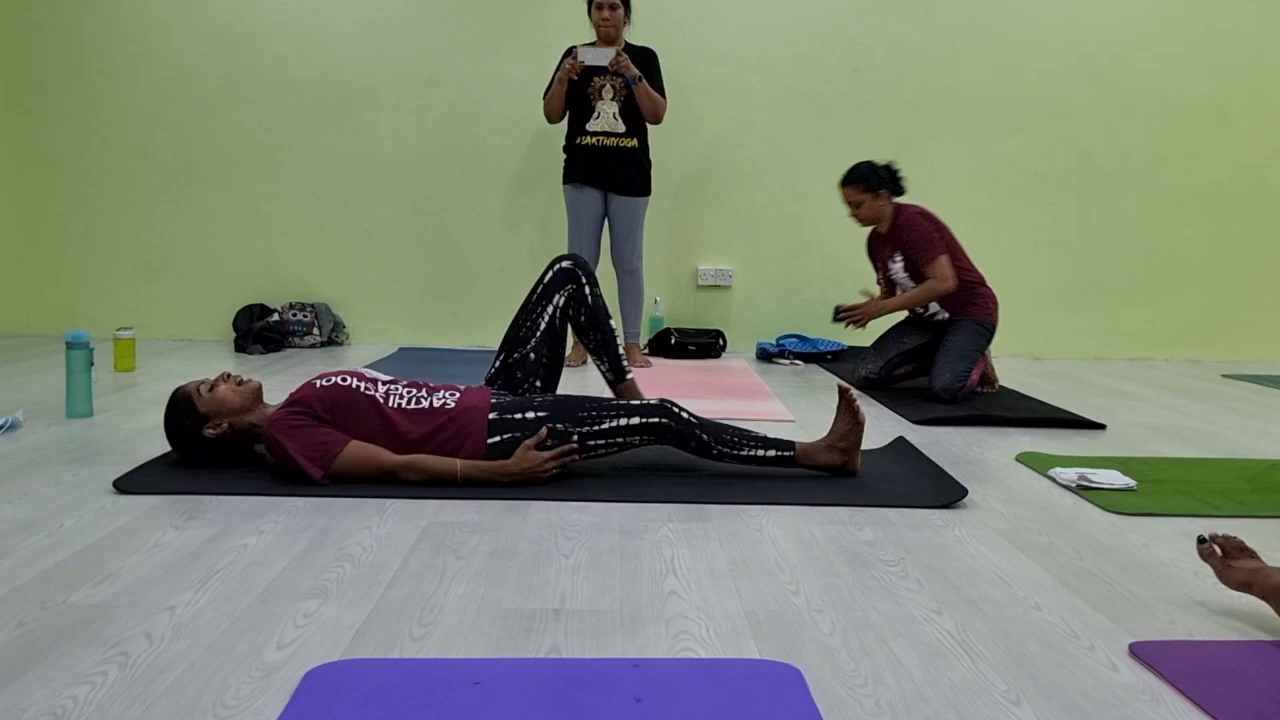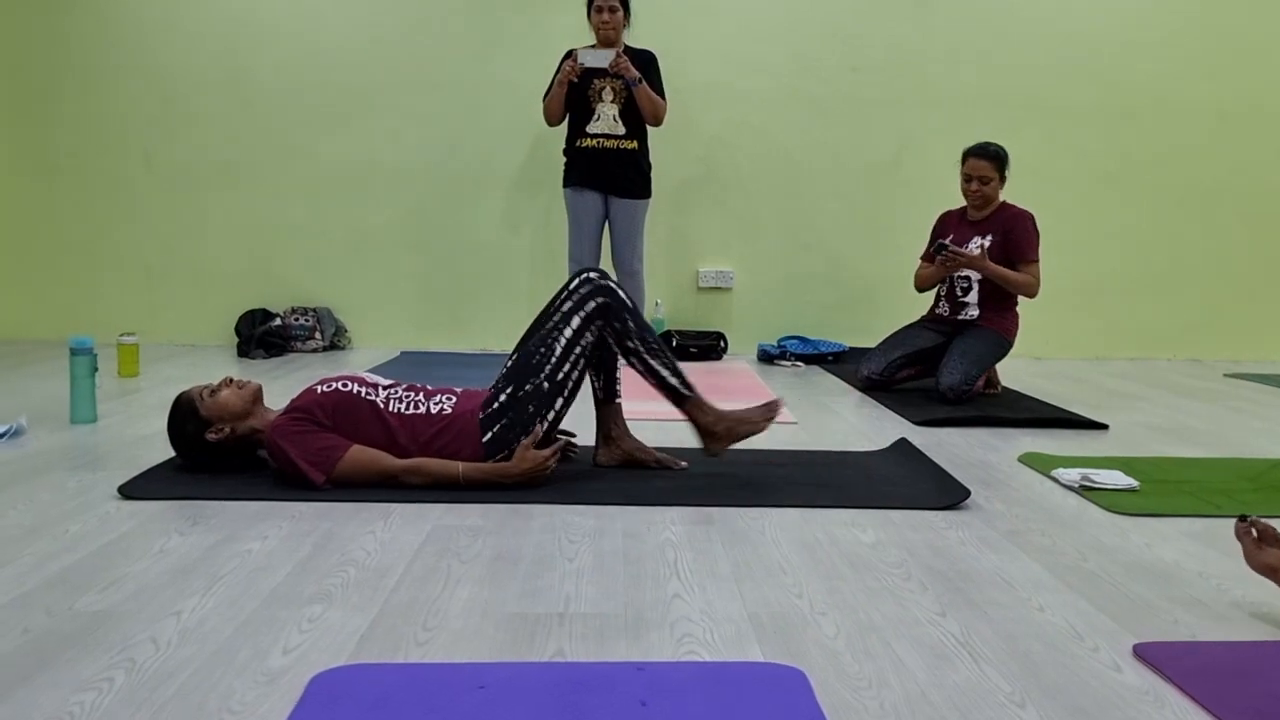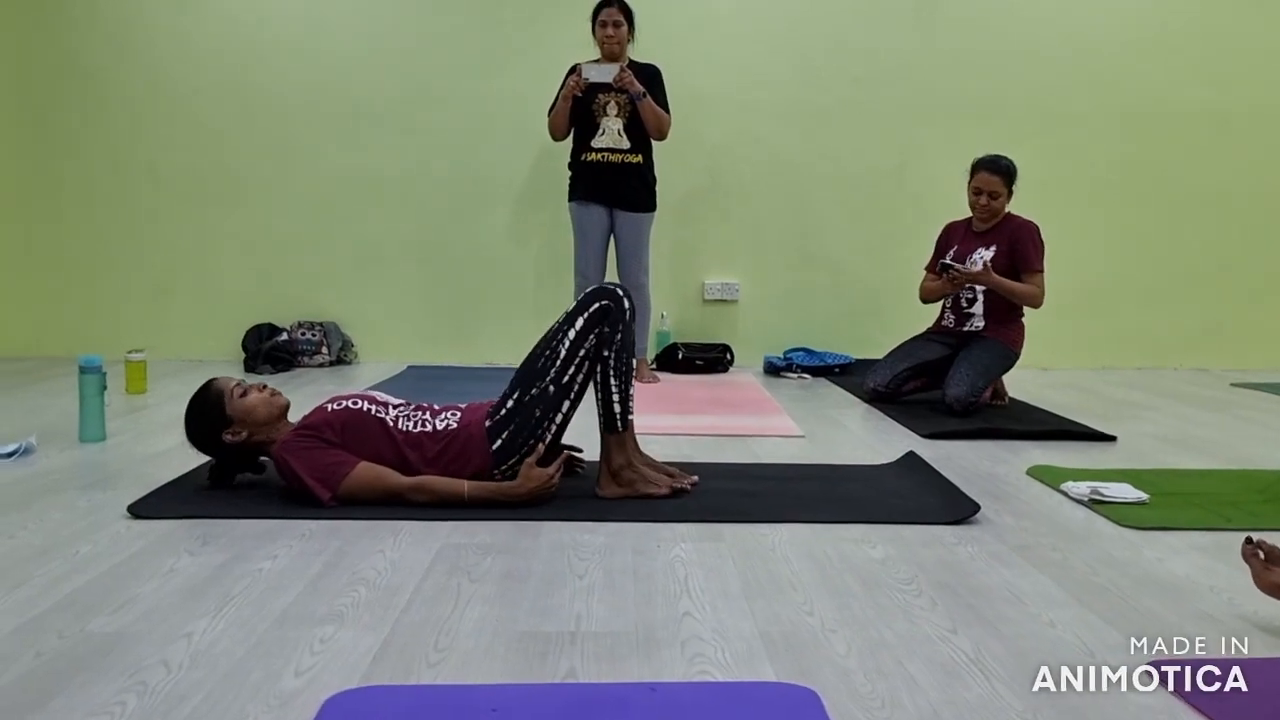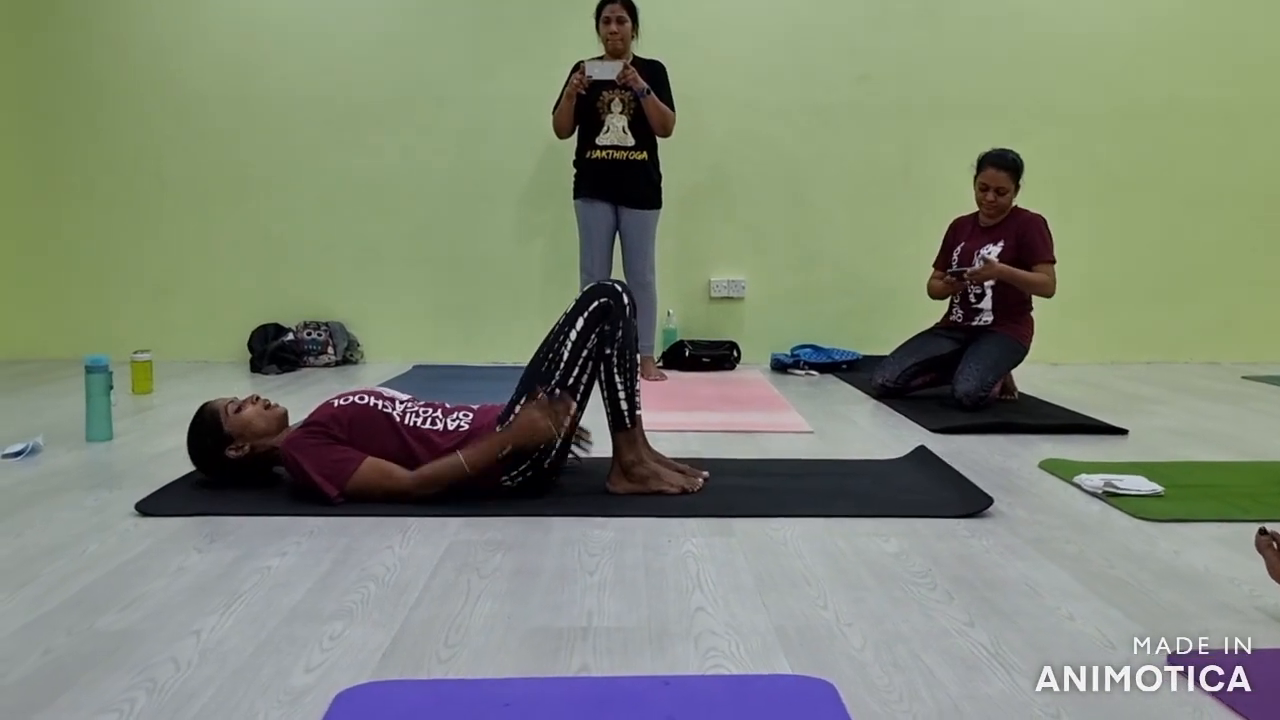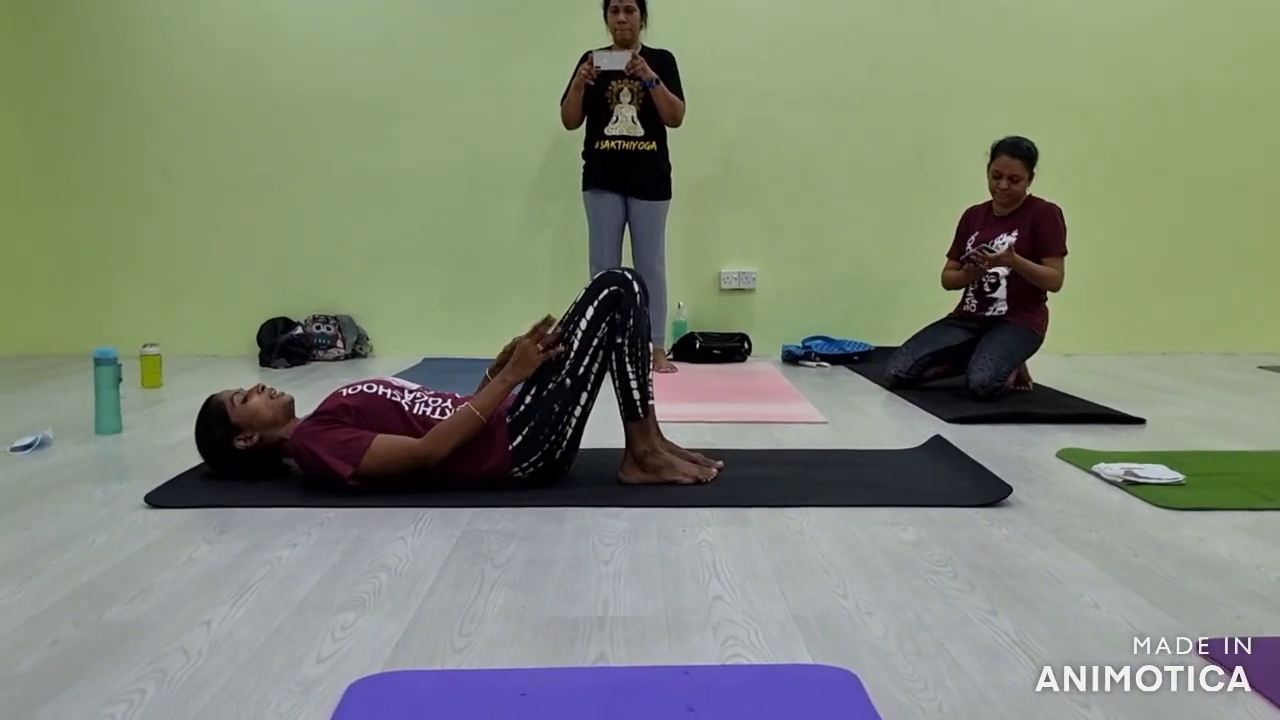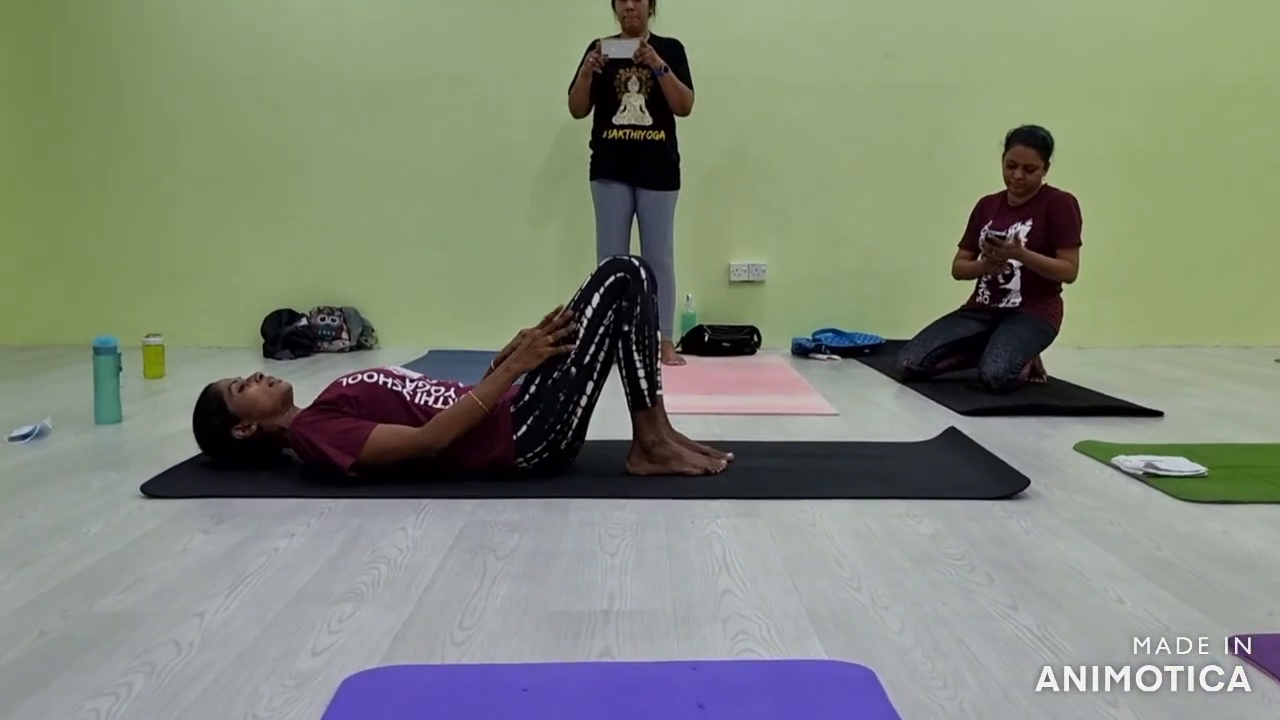
dt=0.7s
person 1, frame 1
left shoulder: (301, 407)
right shoulder: (289, 436)
right elbow: (400, 467)
right wrist: (501, 471)
left hip: (496, 404)
right hip: (496, 435)
left knee: (568, 272)
right knee: (664, 421)
left ankle: (627, 395)
right ankle: (817, 453)
person 1, frame 2
left shoulder: (298, 416)
right shoulder: (289, 440)
right elbow: (402, 470)
right wrist: (501, 473)
left hip: (481, 407)
right hip: (489, 436)
left knee: (592, 283)
right knee: (604, 300)
left ankle: (614, 439)
right ankle: (709, 419)
person 1, frame 3
left shoulder: (311, 431)
right shoulder: (296, 454)
right elbow: (407, 489)
left wrist: (539, 442)
right wrist: (510, 491)
left hip: (492, 430)
right hip: (499, 450)
left knee: (608, 303)
right knee: (607, 307)
left ankle: (625, 456)
right ankle: (619, 472)
person 1, frame 4
left shoulder: (315, 434)
right shoulder: (304, 453)
right elbow: (413, 482)
right wrist: (508, 442)
left hip: (499, 432)
right hip: (508, 460)
left knee: (609, 297)
right knee: (604, 305)
left ankle: (635, 452)
right ankle: (630, 467)
person 1, frame 5
left shoulder: (324, 424)
right shoulder: (315, 444)
right elbow: (430, 451)
left wrist: (499, 368)
right wrist: (511, 376)
left hip: (514, 426)
right hip: (523, 447)
left knee: (620, 286)
right knee: (614, 295)
left ankle: (649, 441)
right ankle: (643, 457)
person 1, frame 6
left shoulder: (323, 415)
right shoulder: (314, 434)
right elbow: (431, 440)
left wrist: (509, 357)
right wrist: (515, 366)
left hip: (516, 414)
right hip: (526, 437)
left knee: (628, 274)
right knee: (620, 282)
left ankle: (657, 433)
right ankle: (652, 448)
person 2, frame 1
left shoulder: (644, 57)
right shoulder: (574, 55)
left elbow: (657, 115)
right elbow: (552, 116)
left wrist: (633, 75)
right wrist: (562, 79)
left hip: (630, 175)
right hip: (582, 174)
left knee: (629, 262)
right knee: (581, 261)
left ankle: (632, 344)
right ankle: (581, 342)
person 2, frame 2
left shoulder: (643, 60)
right shoulder: (573, 59)
left elbow: (657, 117)
right elbow: (551, 118)
left wrist: (633, 76)
right wrist: (562, 81)
left hip: (631, 179)
right hip: (582, 178)
left knee: (629, 266)
right knee: (581, 264)
person 2, frame 3
left shoulder: (648, 74)
right shoulder: (578, 72)
left elbow: (661, 131)
right elbow: (556, 133)
left wrist: (637, 91)
right wrist: (567, 95)
left hip: (635, 192)
right hip: (588, 192)
left knee: (635, 278)
right knee: (587, 277)
left ankle: (640, 360)
person 2, frame 4
left shoulder: (652, 70)
right shoulder: (583, 69)
left elbow: (666, 128)
right elbow: (561, 131)
left wrist: (641, 87)
right wrist: (571, 93)
left hip: (640, 189)
right hip: (593, 189)
left knee: (642, 275)
right knee: (593, 275)
left ankle: (647, 357)
person 2, frame 5
left shoulder: (661, 60)
right shoulder: (591, 60)
left elbow: (676, 118)
right elbow: (570, 121)
left wrist: (650, 78)
right wrist: (579, 84)
left hip: (650, 180)
right hip: (602, 180)
left knee: (651, 266)
right knee: (603, 266)
left ankle: (657, 348)
person 2, frame 6
left shoulder: (670, 48)
right shoulder: (599, 49)
left elbow: (685, 107)
right elbow: (577, 110)
left wrist: (658, 66)
right wrist: (587, 72)
left hip: (658, 170)
right hip: (609, 170)
left knee: (660, 257)
right knee: (611, 257)
left ankle: (665, 341)
person 3, frame 1
left shoulder: (913, 223)
right shoulder: (875, 240)
left elbow: (944, 283)
right elbow: (889, 297)
left wrist: (882, 307)
right wrist: (869, 309)
left hip: (969, 314)
right hip: (924, 321)
left knee: (945, 387)
right knee: (864, 375)
left ankle: (976, 366)
right ankle: (942, 362)
person 3, frame 2
left shoulder: (1017, 221)
right shoulder: (947, 220)
left elbow: (1031, 286)
right elbow: (920, 283)
left wrist: (984, 266)
right wrist: (941, 269)
left hip: (989, 325)
right hip: (940, 321)
left knee: (952, 386)
right knee: (869, 373)
left ankle: (979, 369)
right ankle: (951, 361)
person 3, frame 3
left shoulder: (1022, 231)
right shoulder: (952, 231)
left elbow: (1036, 297)
right elbow: (925, 292)
left wrist: (991, 280)
right wrist: (945, 285)
left hip: (995, 337)
right hip: (947, 332)
left knee: (958, 397)
right knee: (876, 385)
left ankle: (987, 382)
right ankle: (958, 372)
person 3, frame 4
left shoulder: (1029, 225)
right shoulder: (959, 227)
left elbow: (1048, 286)
right elbow: (933, 287)
left wrist: (1001, 271)
right wrist: (948, 286)
left hip: (1004, 331)
right hip: (955, 328)
left knee: (968, 392)
right knee: (883, 381)
left ankle: (995, 377)
right ankle: (966, 367)
person 3, frame 5
left shoulder: (1044, 214)
right shoulder: (973, 216)
left elbow: (1055, 281)
right elbow: (947, 278)
left wrist: (1013, 262)
right wrist: (967, 275)
left hip: (1018, 321)
right hip: (969, 318)
left knee: (982, 383)
right knee: (897, 371)
left ankle: (1010, 367)
right ankle: (979, 358)
person 3, frame 6
left shoulder: (1060, 204)
right shoulder: (986, 206)
left elbow: (1069, 271)
right elbow: (958, 267)
left wrist: (1020, 254)
right wrist: (985, 265)
left hip: (1032, 313)
right hip: (981, 309)
left knee: (995, 375)
right knee: (909, 364)
left ankle: (1023, 360)
right ankle: (993, 350)
